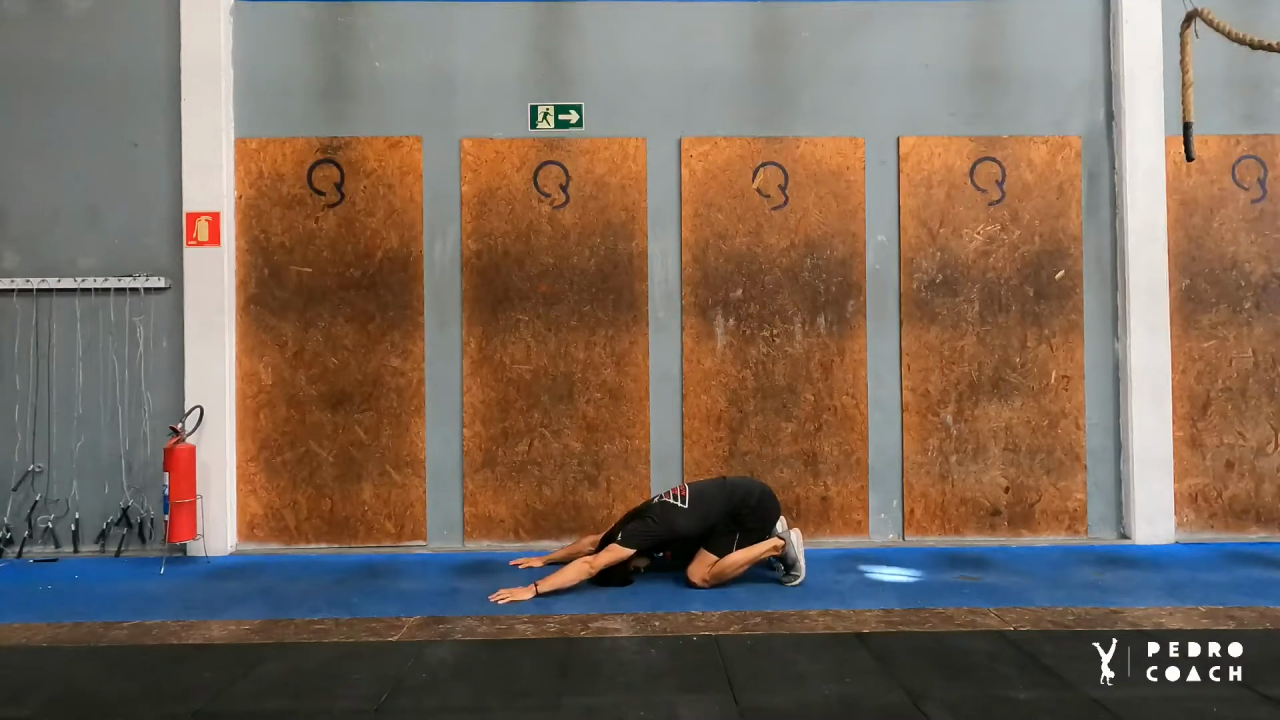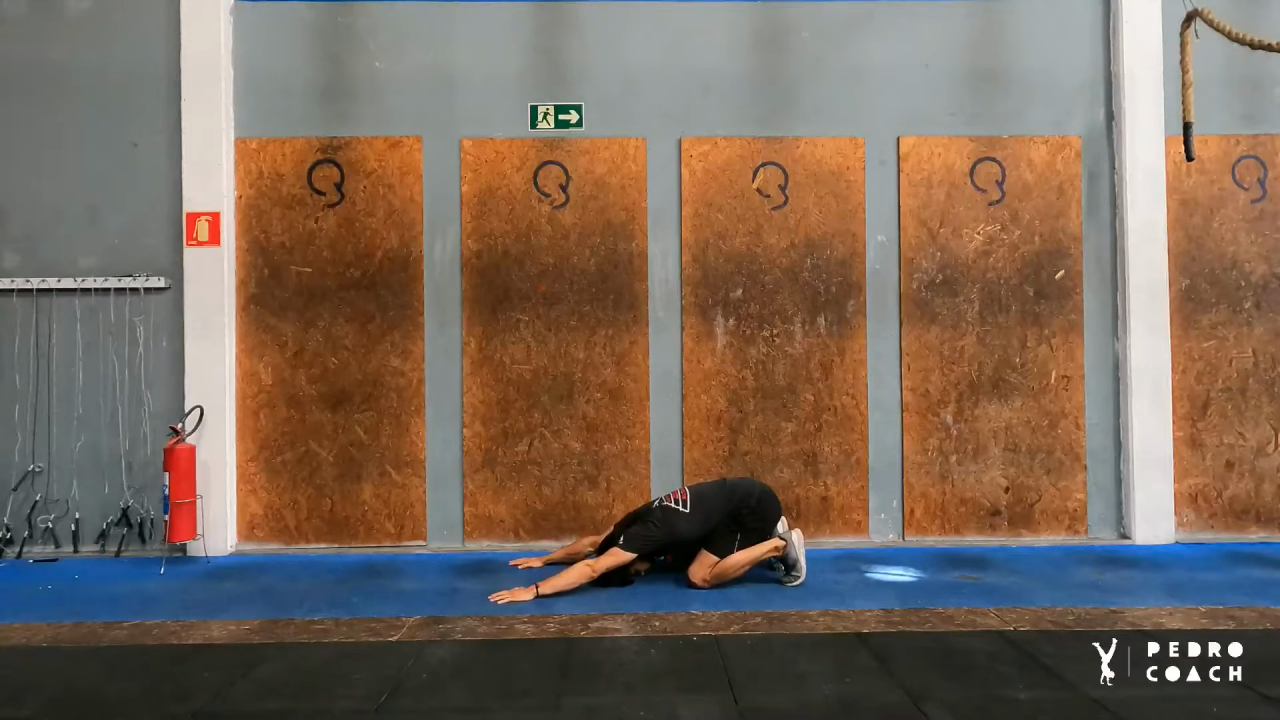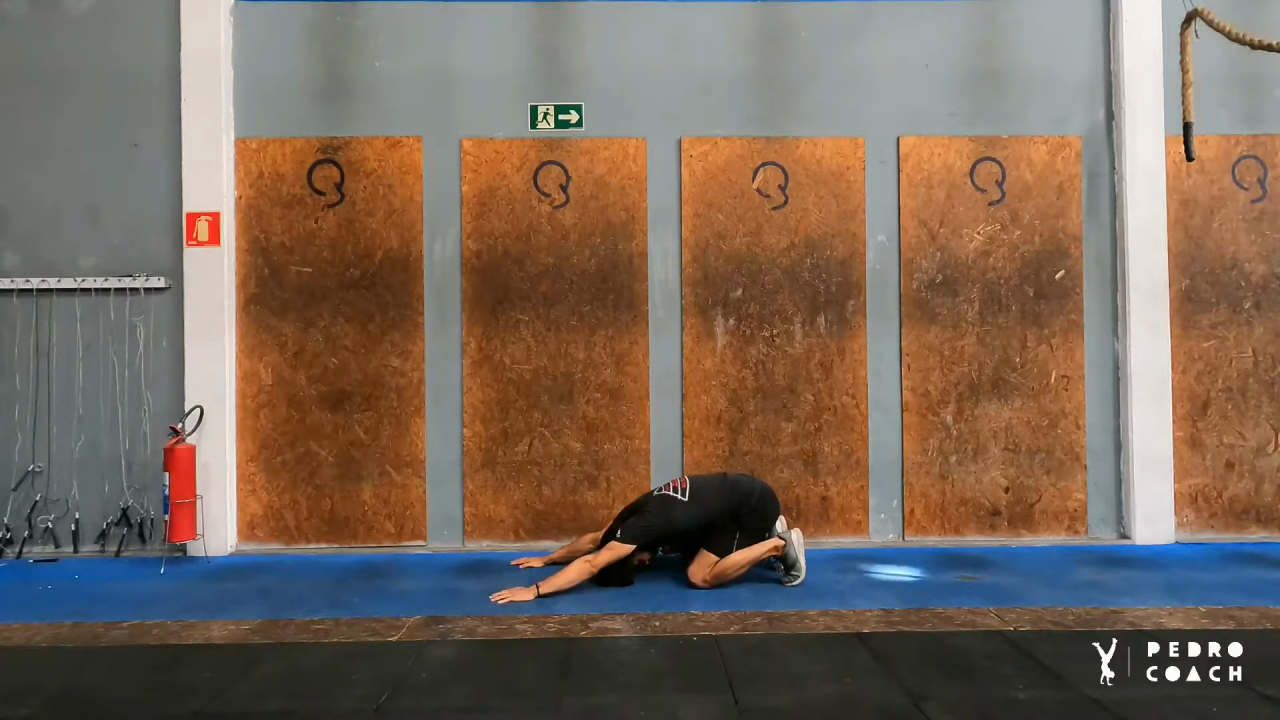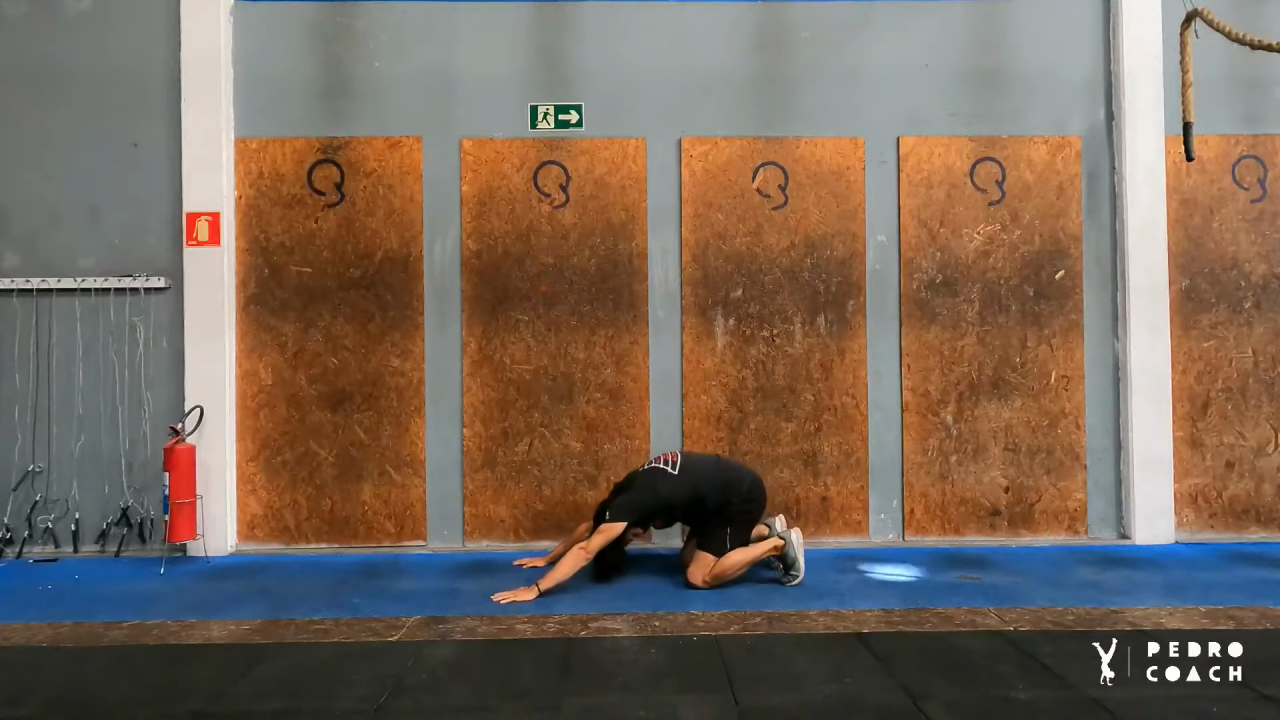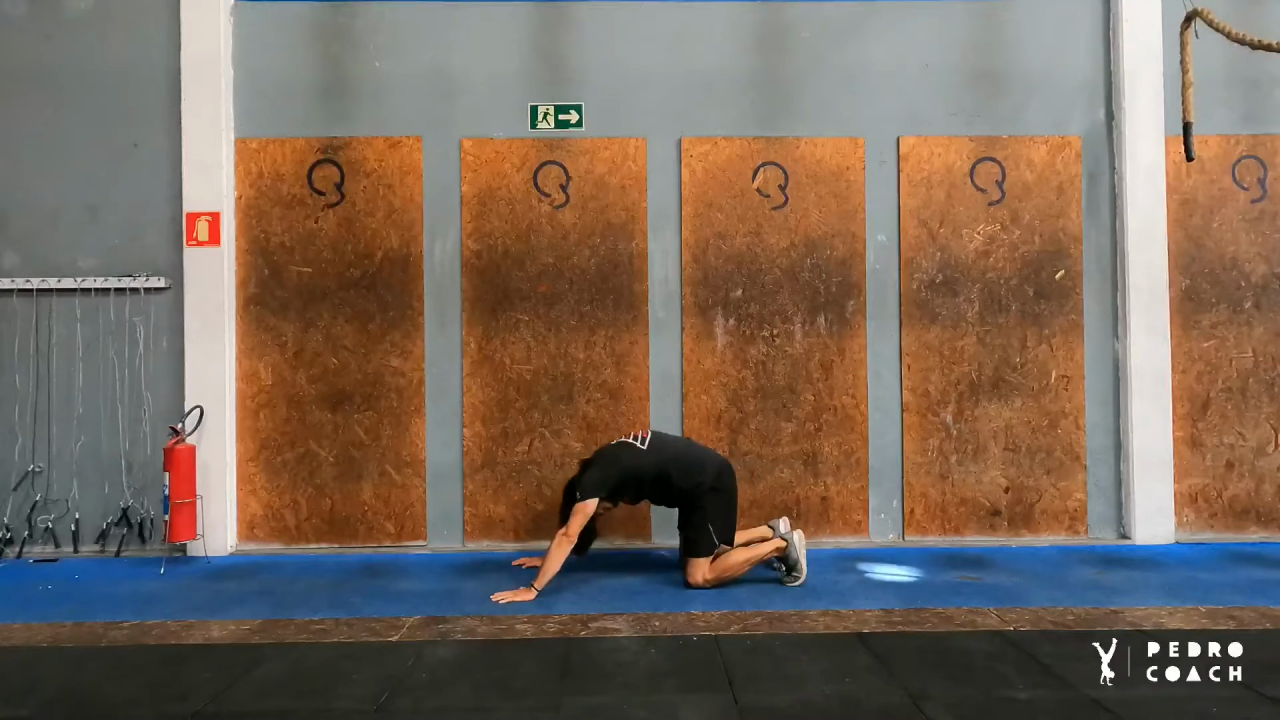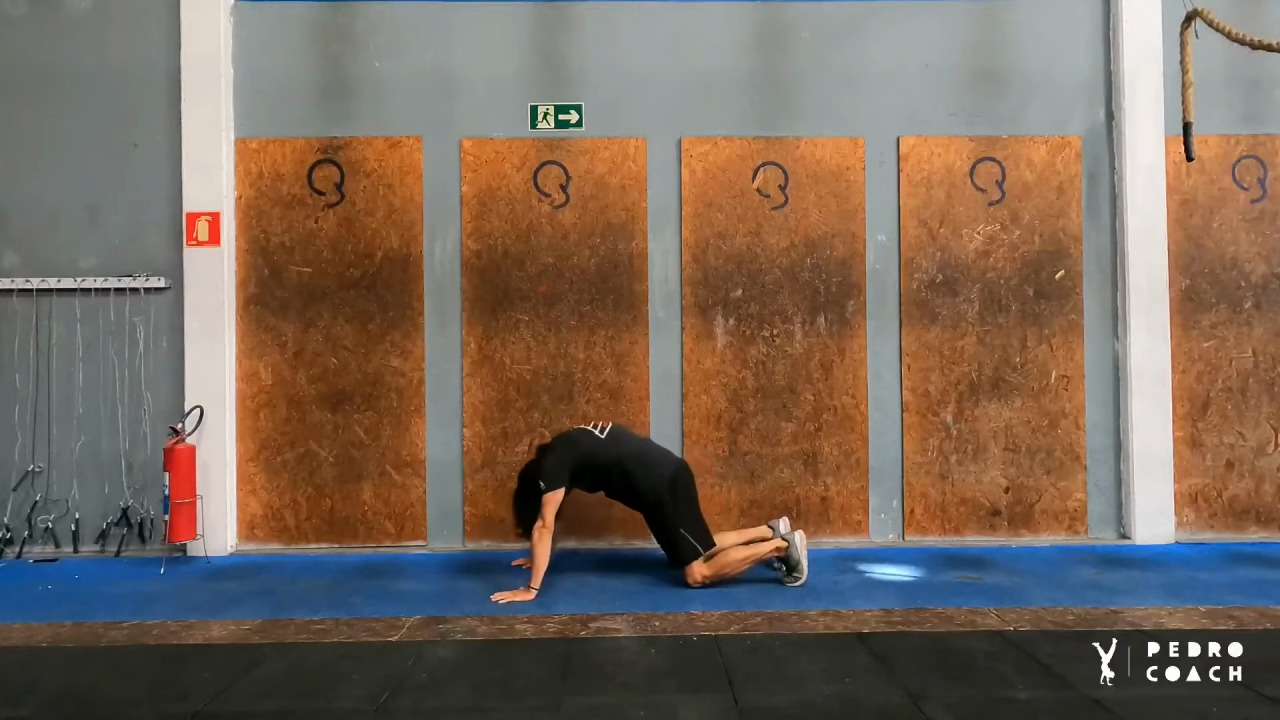
dt=0.5s
person 1, frame 1
left shoulder: (644, 530)
right shoulder: (640, 518)
left elbow: (590, 565)
right elbow: (592, 542)
left wrist: (532, 589)
right wrist: (544, 559)
left hip: (753, 504)
right hip: (741, 494)
left knee: (700, 575)
right knee: (691, 558)
left ankle: (779, 544)
right ankle: (770, 533)
person 1, frame 2
left shoulder: (649, 533)
right shoulder: (640, 520)
left elbow: (592, 568)
right elbow: (592, 544)
left wrist: (534, 591)
right wrist: (543, 559)
left hip: (754, 505)
right hip: (742, 495)
left knee: (701, 576)
right knee: (696, 558)
left ankle: (780, 544)
right ankle: (770, 533)
person 1, frame 3
left shoulder: (644, 525)
right shoulder: (639, 513)
left elbow: (591, 564)
right elbow: (593, 540)
left wrist: (535, 590)
right wrist: (545, 560)
left hip: (754, 504)
right hip: (742, 494)
left knee: (700, 576)
right knee: (696, 557)
left ankle: (779, 544)
right ankle: (769, 532)
person 1, frame 4
left shoulder: (630, 503)
right shoulder: (630, 492)
left elbow: (586, 550)
right elbow: (588, 528)
left wrist: (535, 589)
right wrist: (547, 559)
left hip: (742, 496)
right hip: (728, 489)
left knee: (699, 576)
right knee: (689, 558)
left ankle: (778, 544)
right ankle: (766, 530)
person 1, frame 5
left shoulder: (594, 479)
right shoulder: (601, 468)
left elbow: (568, 535)
right elbow: (570, 534)
left wrist: (534, 589)
right wrist: (546, 559)
left hip: (709, 483)
right hip: (702, 477)
left knee: (699, 576)
right knee: (695, 554)
left ankle: (781, 545)
right ankle: (772, 531)
person 1, frame 6
left shoulder: (551, 464)
right shoulder: (562, 453)
left elbow: (544, 526)
right elbow: (548, 525)
left wrist: (532, 588)
right wrist: (538, 558)
left hip: (662, 486)
right hip: (666, 476)
left knee: (697, 574)
right knee: (699, 550)
left ankle: (781, 546)
right ankle: (771, 531)
